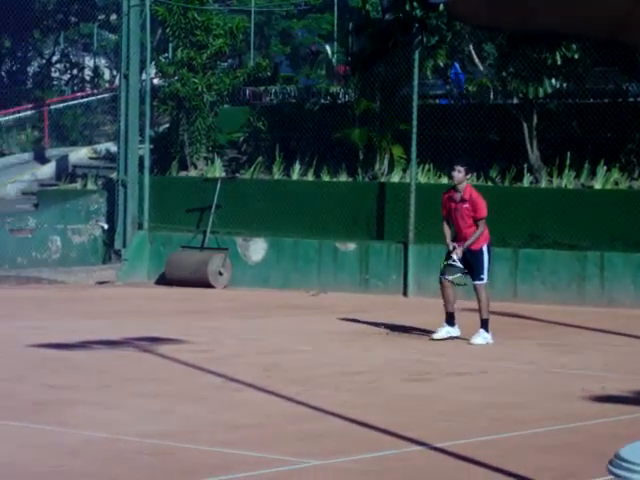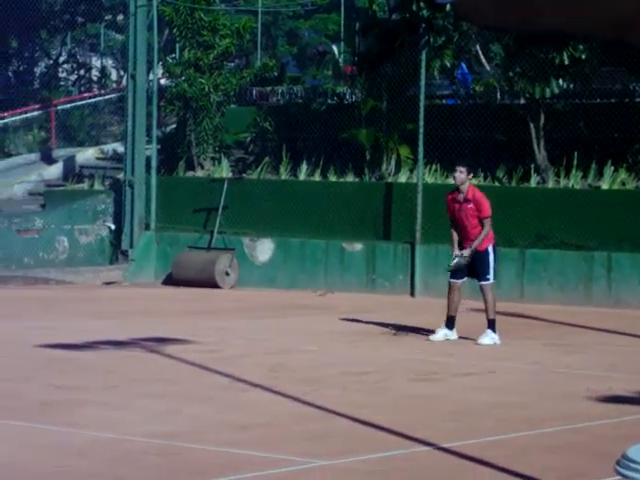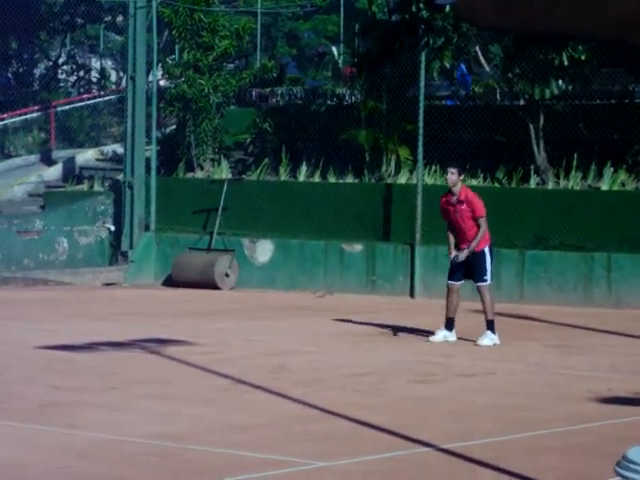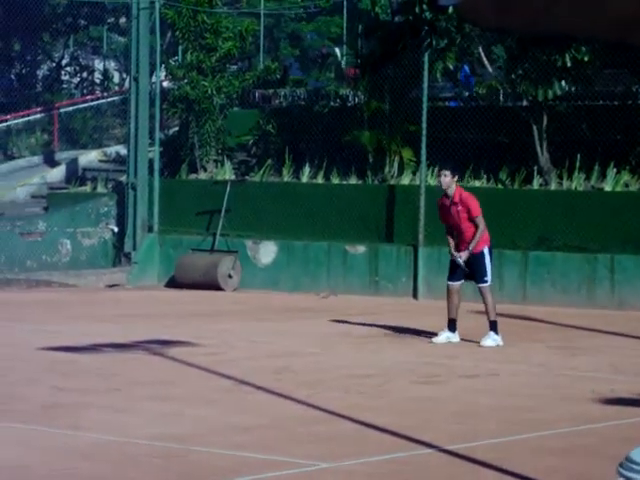
dt=0.1s
person 1, frame 1
left shoulder: (476, 198)
right shoulder: (447, 196)
left elbow: (481, 228)
left wrist: (464, 248)
right wrist: (449, 242)
left hip: (477, 246)
right hip: (457, 244)
left knee: (479, 286)
right knee: (445, 280)
left ankle: (484, 331)
right ankle: (450, 325)
person 1, frame 2
left shoulder: (479, 198)
right shoulder: (451, 198)
left elbow: (487, 228)
left wrist: (471, 249)
right wrist: (456, 246)
left hip: (482, 246)
right hip: (463, 246)
left knee: (485, 286)
right knee: (454, 284)
left ankle: (492, 331)
right ankle: (449, 328)
person 1, frame 3
left shoulder: (472, 198)
right shoulder: (445, 200)
left elbow: (483, 227)
left wrist: (469, 250)
right wrist: (452, 248)
left hip: (479, 247)
right hip: (460, 248)
left knee: (483, 287)
right knee: (452, 286)
left ankle: (491, 332)
right ankle: (448, 330)
person 1, frame 4
left shoulder: (467, 199)
right shoulder: (442, 203)
left elbow: (481, 227)
left wrist: (468, 251)
right wrist: (452, 250)
left hip: (479, 248)
right hip: (460, 250)
left knee: (484, 288)
right knee: (452, 287)
left ankle: (494, 333)
right ankle: (451, 331)
